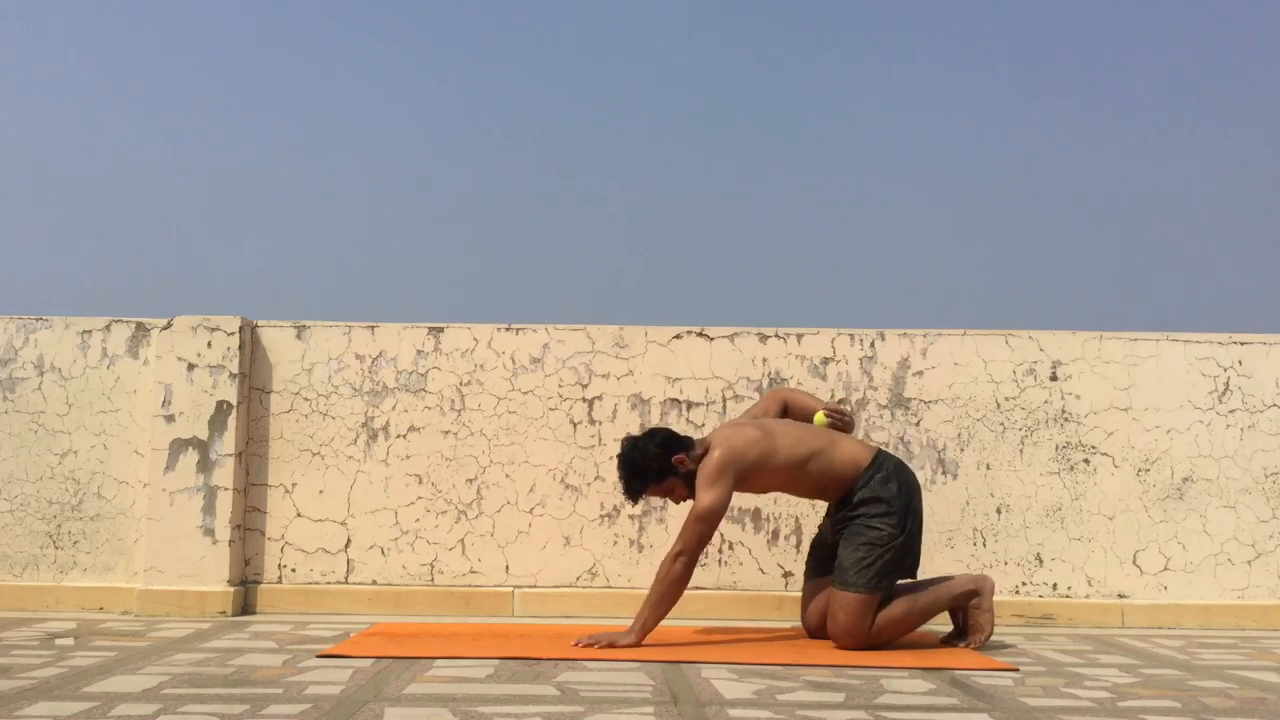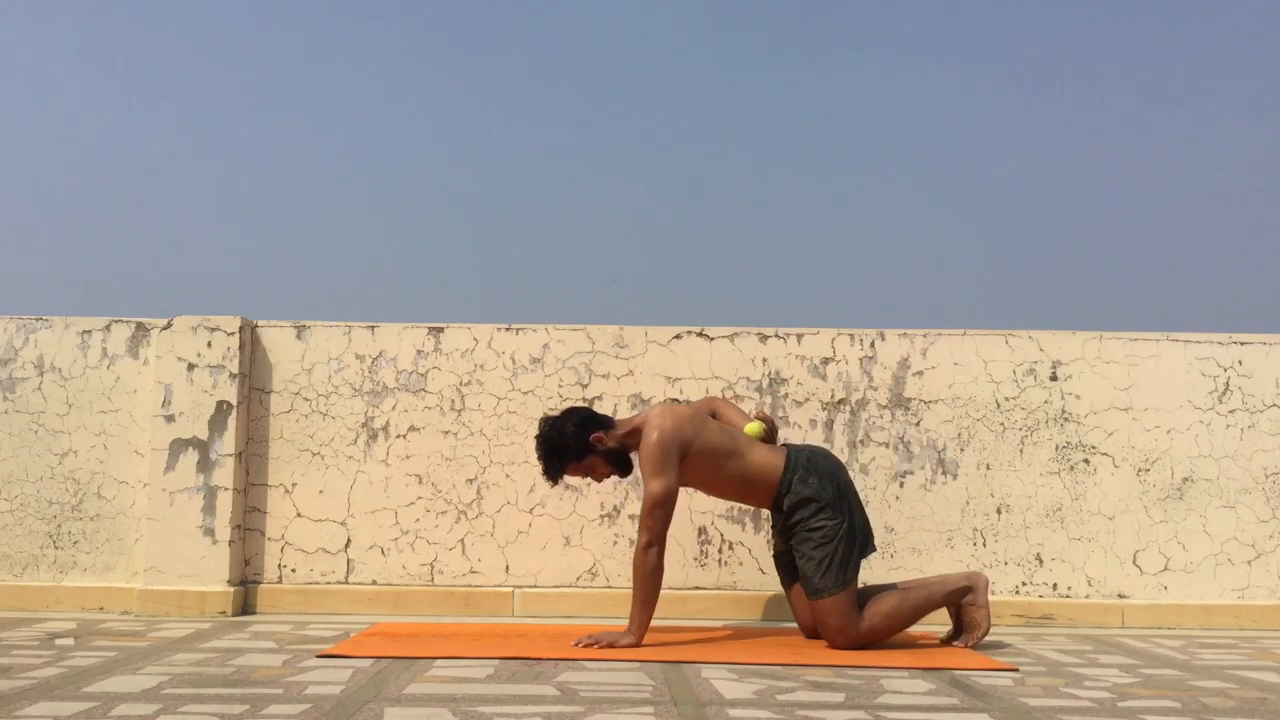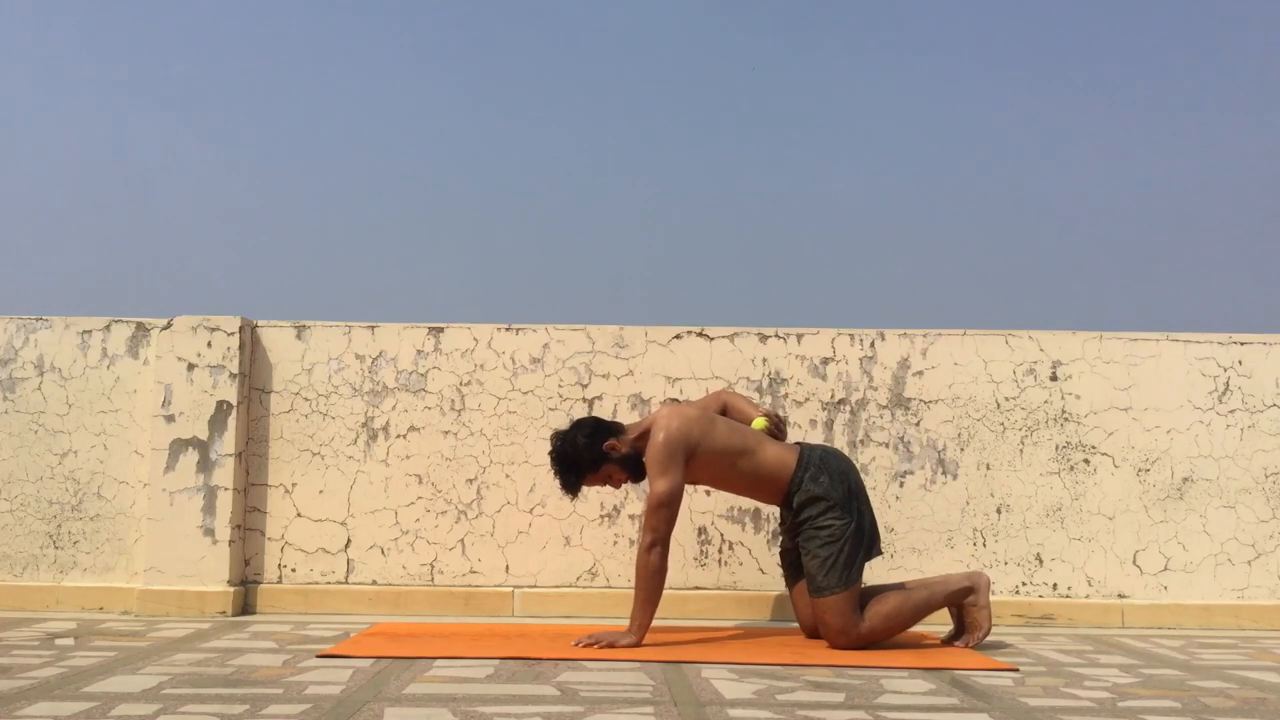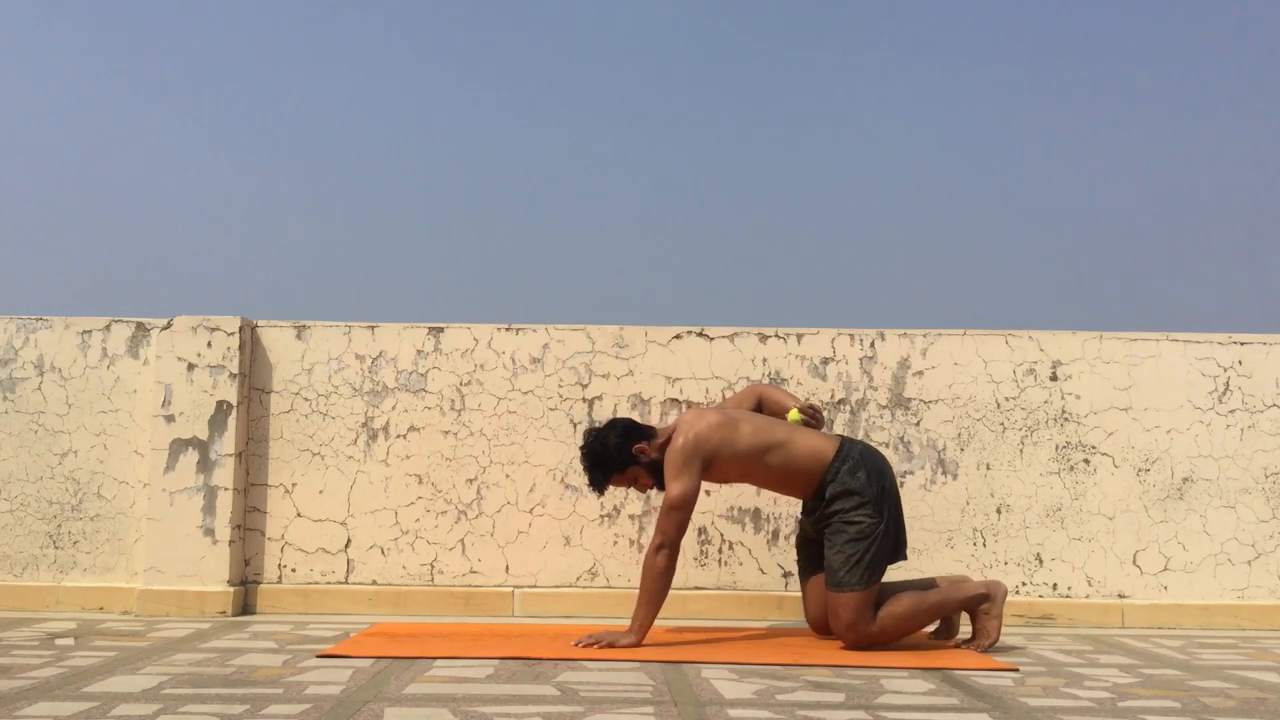
dt=0.7s
person 1, frame 1
left shoulder: (718, 459)
right shoulder: (734, 433)
left elbow: (683, 556)
right elbow: (781, 395)
left wrist: (635, 632)
right wrist: (823, 411)
left hip: (881, 492)
right hip: (850, 498)
left knee: (848, 634)
right knee: (816, 624)
left ankle: (965, 590)
right ankle: (948, 594)
person 1, frame 2
left shoulder: (656, 436)
right shoulder: (658, 426)
left elbow: (650, 543)
right elbow: (713, 404)
left wrist: (633, 632)
right wrist: (751, 428)
left hip: (811, 487)
right hip: (794, 495)
left knee: (845, 634)
right knee: (815, 625)
left ankle: (961, 586)
right ankle: (944, 589)
person 1, frame 3
left shoulder: (663, 440)
right shoulder: (669, 425)
left elbow: (654, 543)
right elbow: (722, 398)
left wrist: (634, 632)
right wrist: (760, 418)
left hip: (823, 486)
right hip: (804, 495)
left knee: (846, 634)
right knee: (815, 624)
left ankle: (964, 587)
right ankle: (944, 590)
person 1, frame 4
left shoulder: (683, 445)
right shoulder: (698, 427)
left elbow: (665, 546)
right elbow: (757, 391)
left wrist: (635, 633)
right wrist: (798, 411)
left hip: (856, 480)
right hip: (828, 491)
left knee: (856, 631)
right knee: (823, 620)
left ankle: (977, 594)
right ankle: (946, 589)
